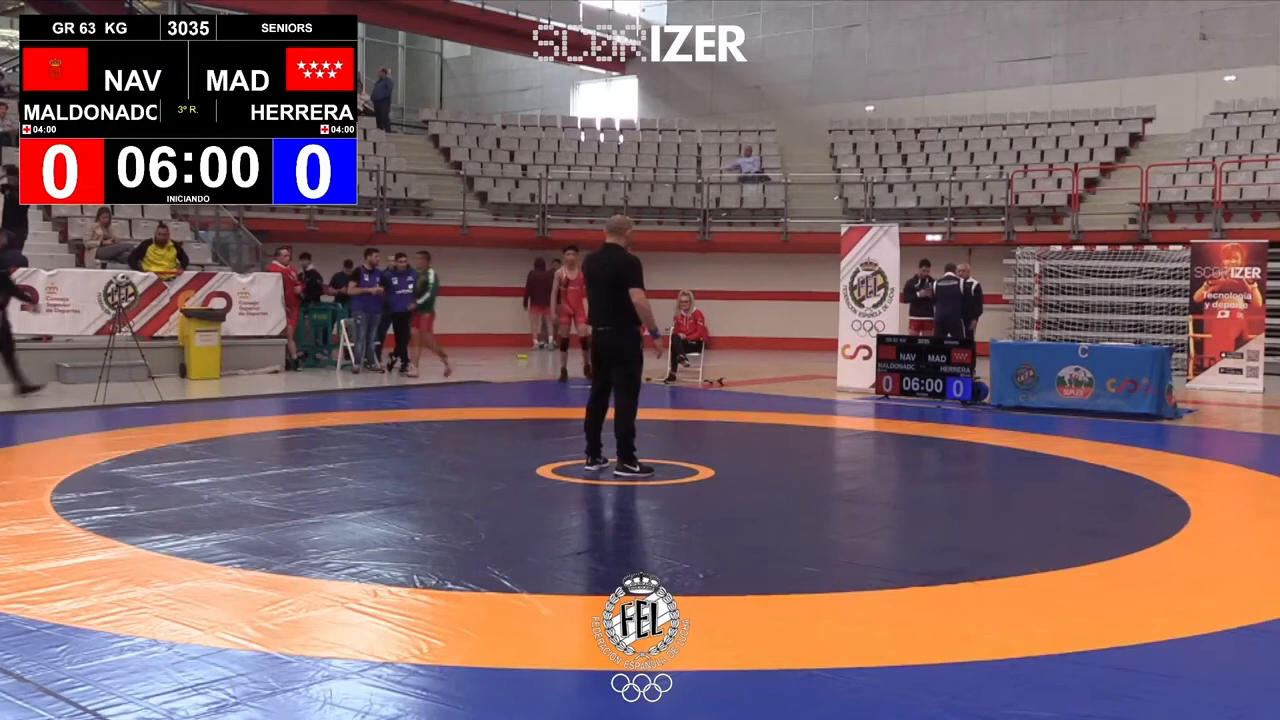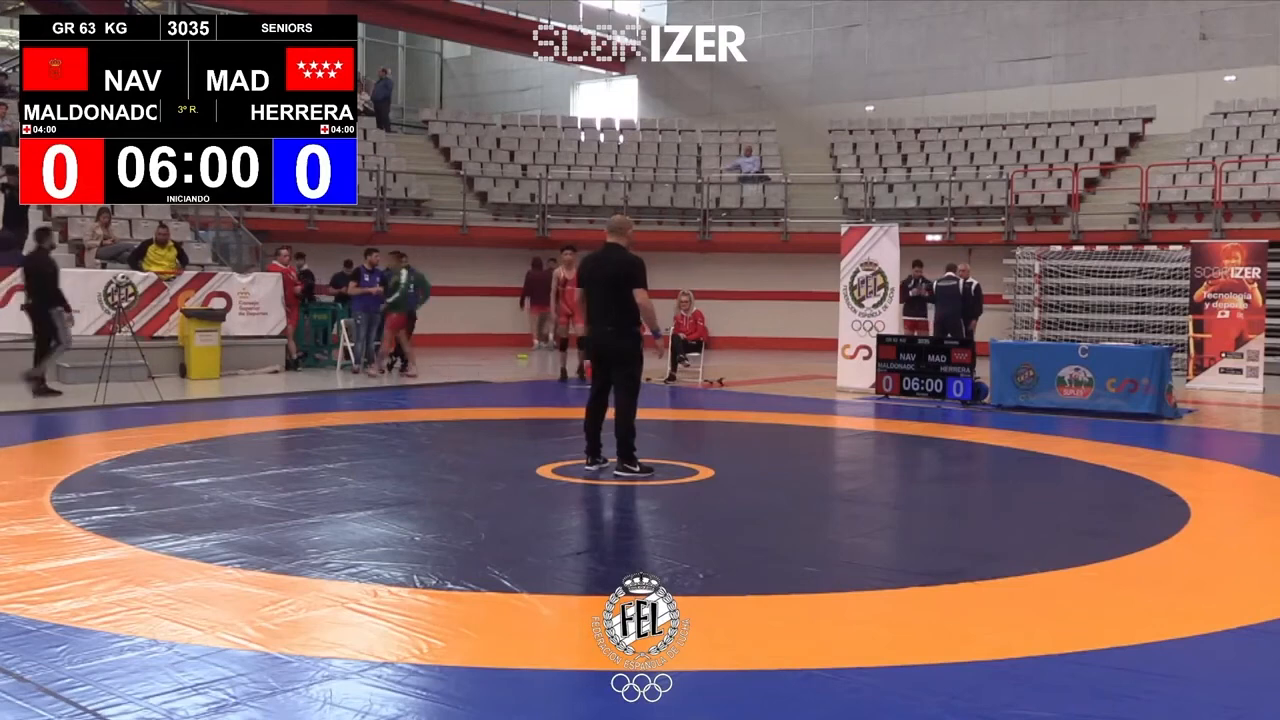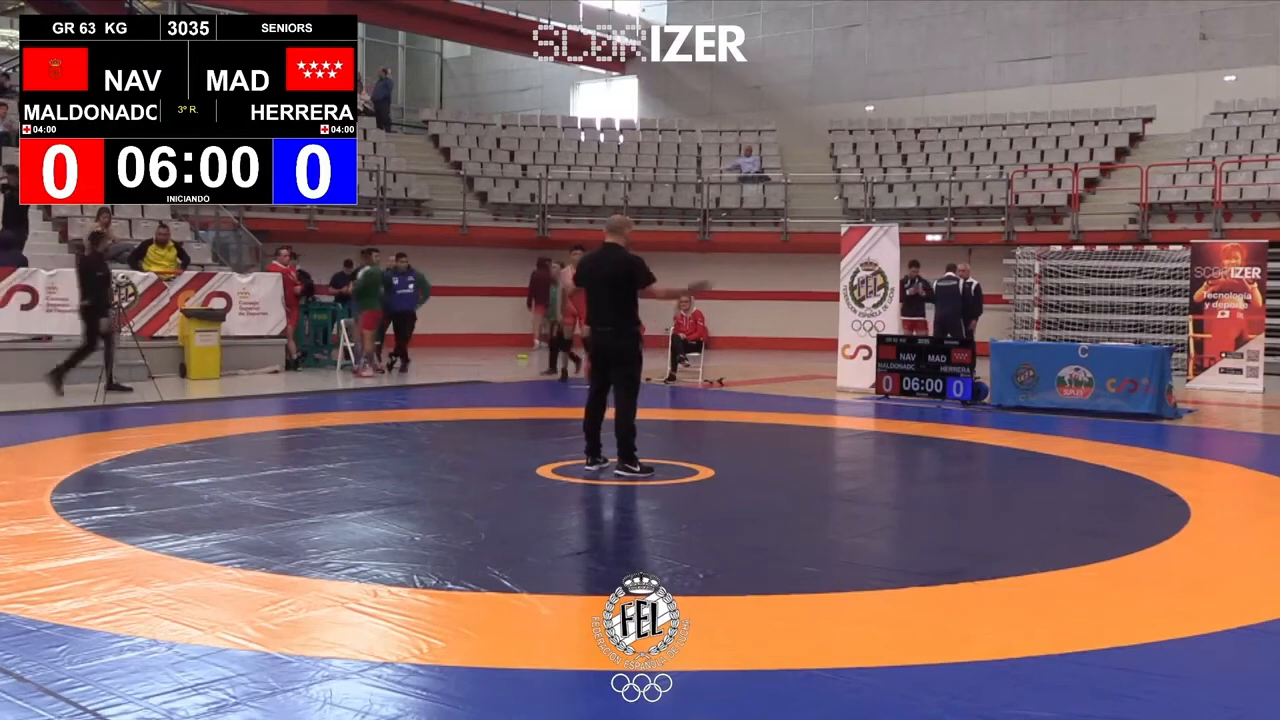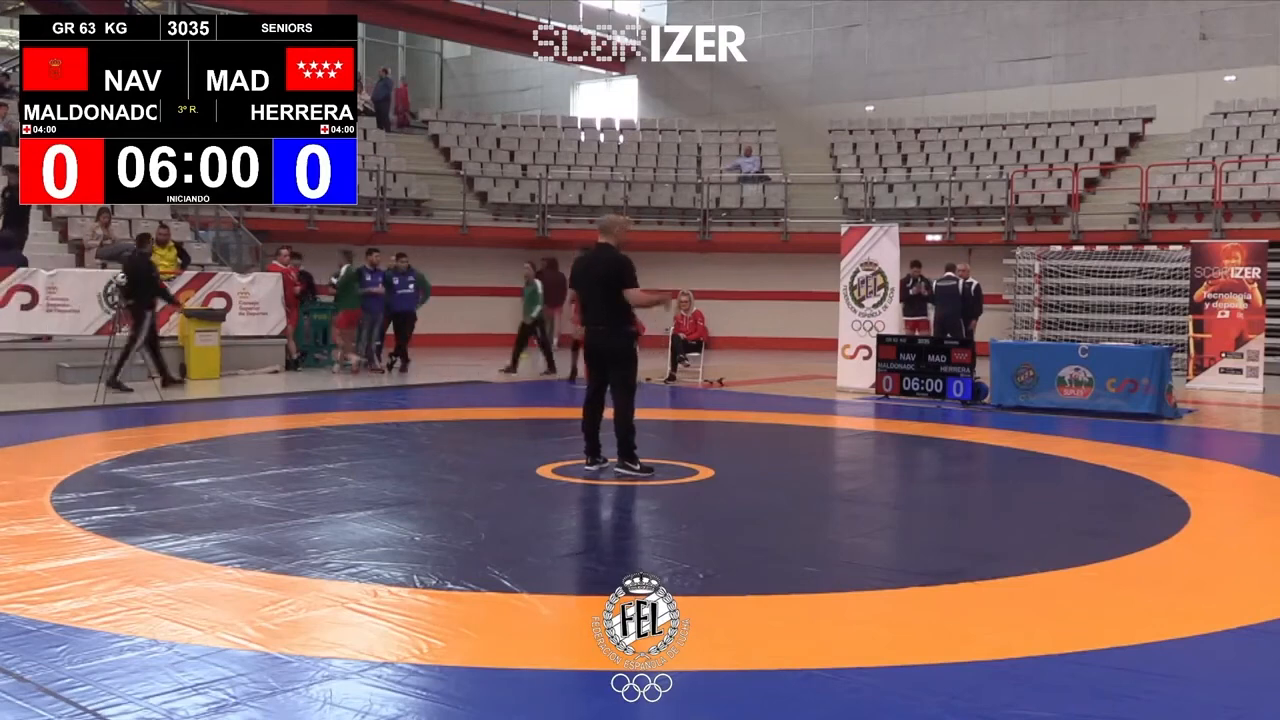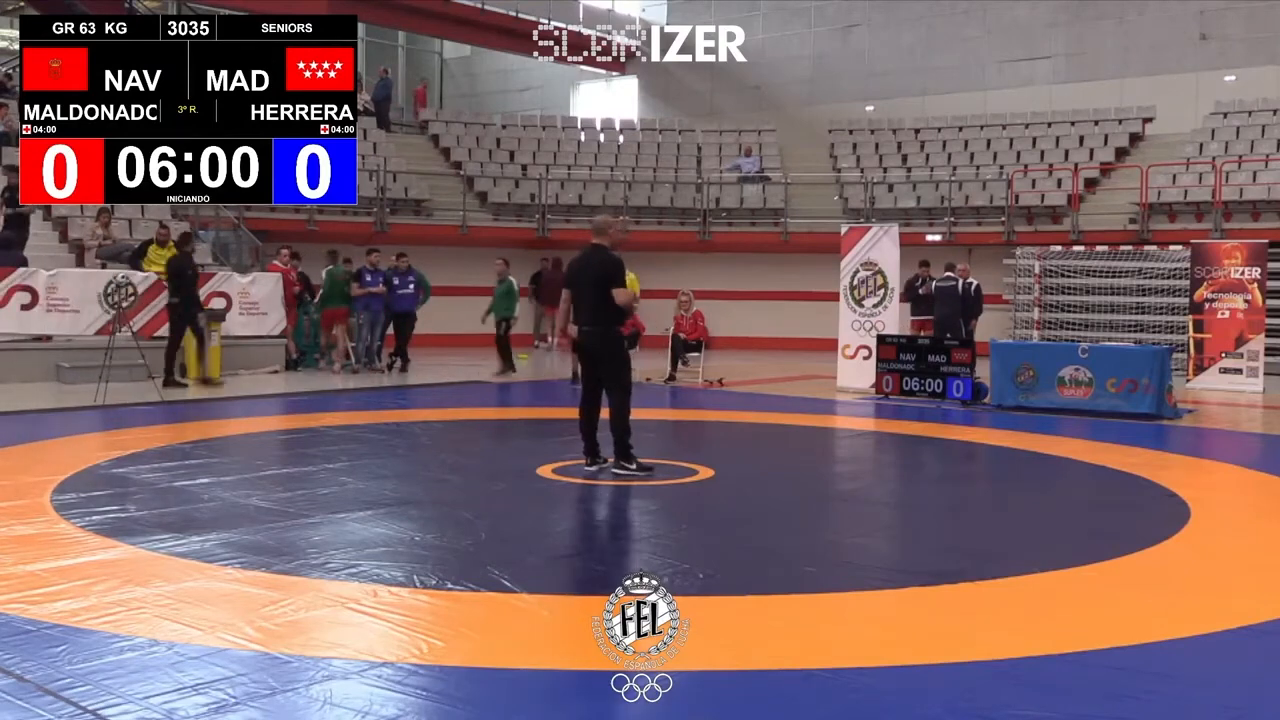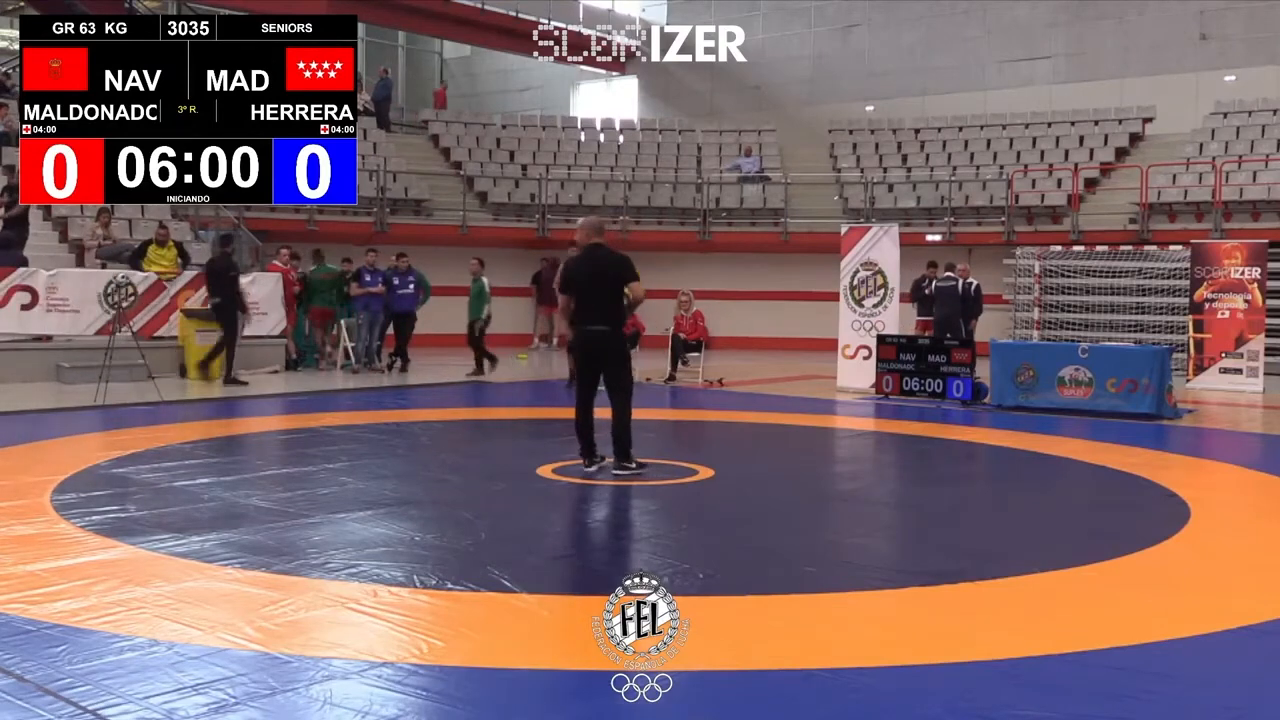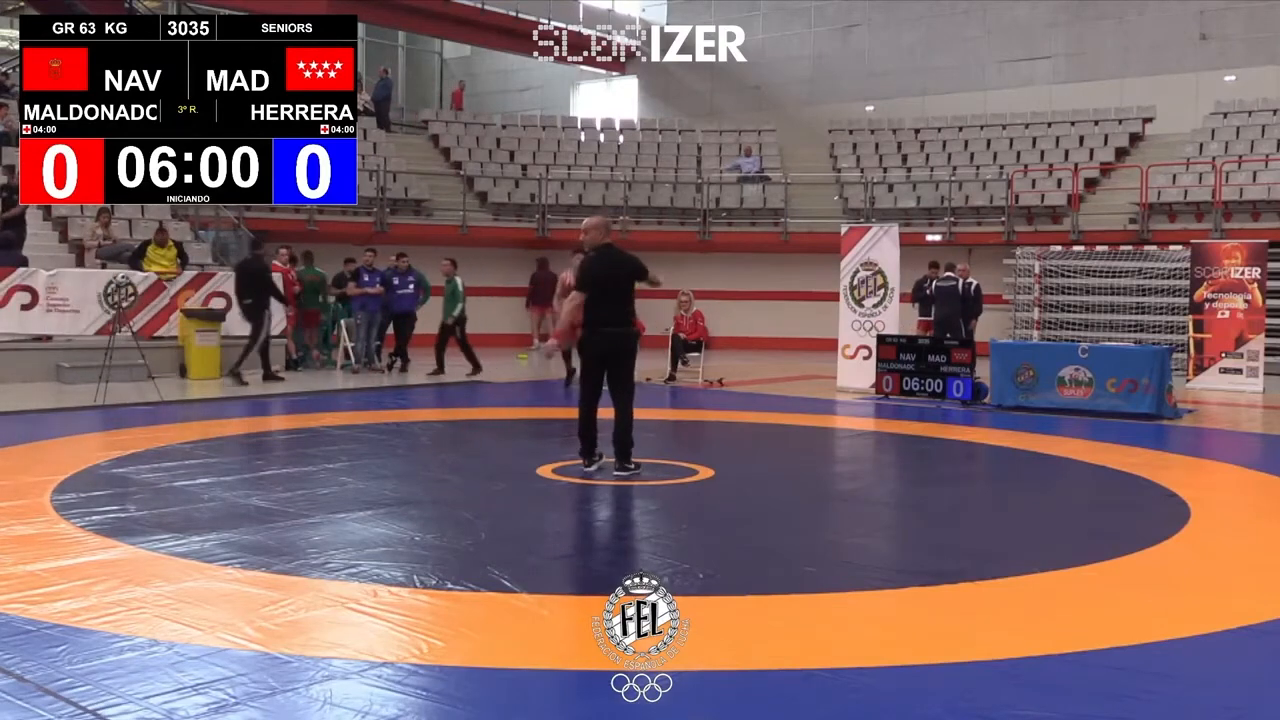
dt=0.4s
person 1, frame 1
left shoulder: (590, 262)
right shoulder: (628, 261)
right elbow: (638, 299)
right wrist: (654, 333)
left hip: (599, 336)
right hip: (624, 337)
left knee: (598, 395)
right knee: (625, 398)
left ankle: (593, 455)
right ankle: (625, 460)
person 1, frame 2
left shoulder: (588, 262)
right shoulder: (632, 262)
left elbow: (579, 299)
right elbow: (641, 301)
right wrist: (657, 333)
left hip: (597, 336)
right hip: (624, 337)
left knee: (597, 395)
right knee: (625, 398)
left ankle: (593, 455)
right ankle: (625, 460)
person 1, frame 3
left shoulder: (587, 262)
right shoulder: (631, 261)
left elbow: (574, 288)
right elbow: (656, 292)
right wrist: (690, 289)
left hip: (598, 336)
right hip: (624, 338)
left knee: (596, 394)
right knee: (625, 398)
left ankle: (592, 455)
right ankle: (626, 460)
person 1, frame 4
left shoulder: (581, 263)
right shoulder: (620, 261)
left elbow: (573, 299)
right elbow: (635, 299)
right wrist: (661, 300)
left hip: (591, 336)
right hip: (617, 337)
left knee: (594, 395)
right knee: (623, 397)
left ankle: (592, 455)
right ankle: (627, 458)
person 1, frame 5
left shoulder: (575, 263)
right shoulder: (612, 262)
left elbow: (565, 300)
right elbow: (621, 300)
left wrist: (563, 331)
right wrist: (632, 300)
left hip: (584, 336)
right hip: (608, 336)
left knee: (590, 395)
right knee: (619, 396)
left ankle: (592, 455)
right ankle: (623, 458)
person 1, frame 6
left shoulder: (572, 264)
right shoulder: (620, 261)
left elbow: (564, 305)
right elbow: (639, 295)
right wrist: (629, 307)
left hip: (583, 336)
right hip: (612, 336)
left knee: (584, 398)
right knee: (620, 398)
left ankle: (589, 456)
right ankle: (623, 458)
person 1, frame 7
left shoulder: (590, 263)
right shoulder: (629, 261)
left elbow: (575, 301)
right elbow: (649, 278)
left wrist: (559, 334)
right wrist: (656, 281)
left hip: (594, 337)
right hip: (624, 337)
left knee: (588, 398)
right knee: (623, 400)
left ankle: (588, 455)
right ankle: (623, 459)
